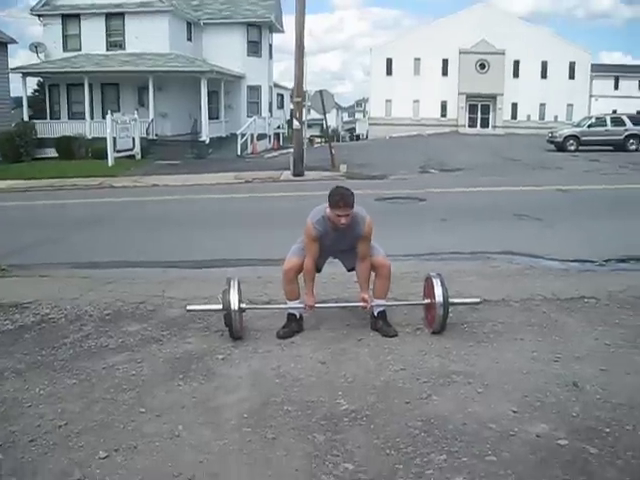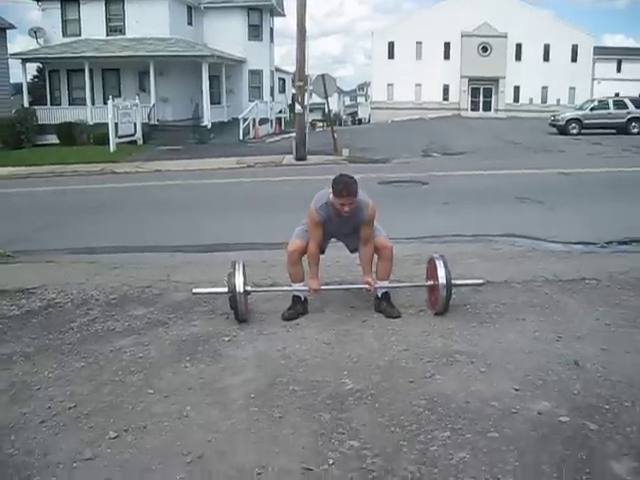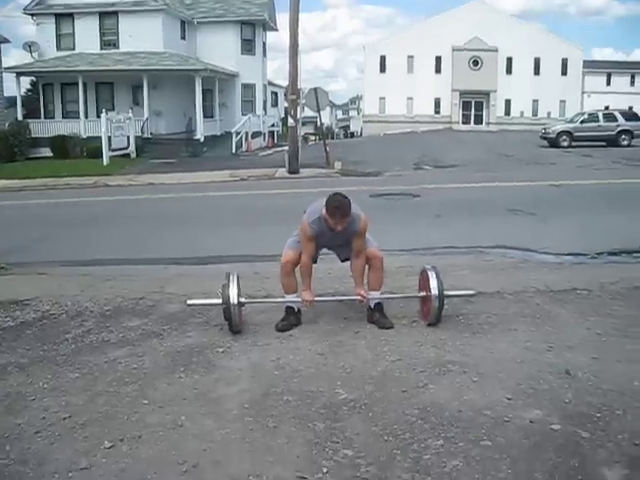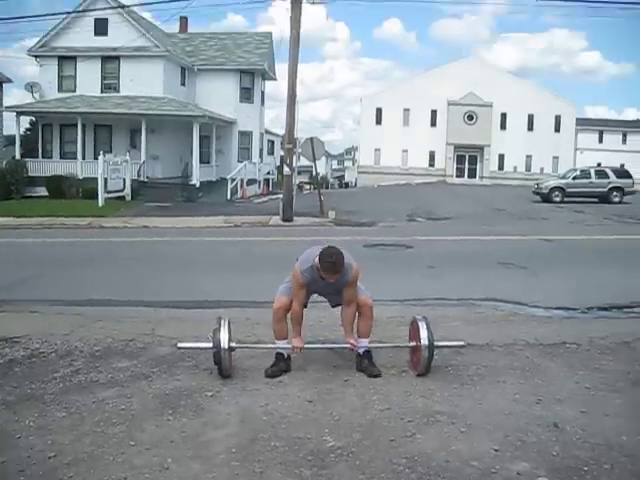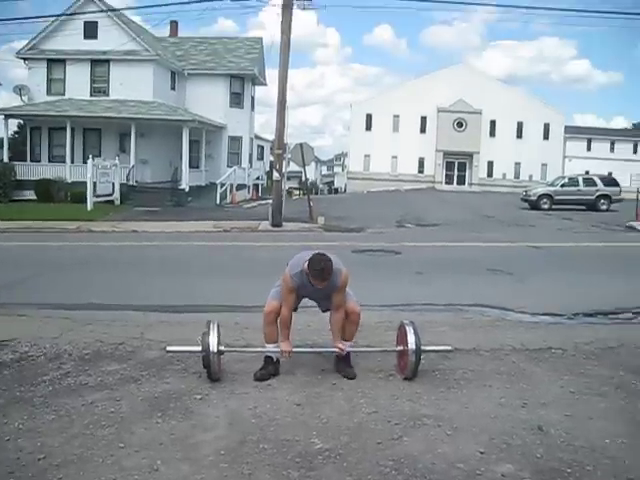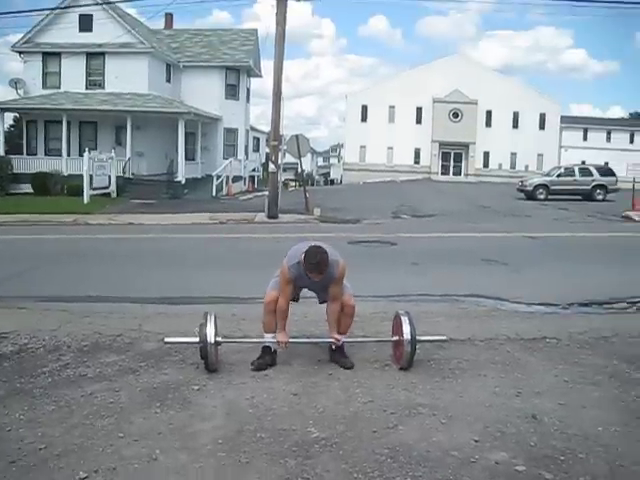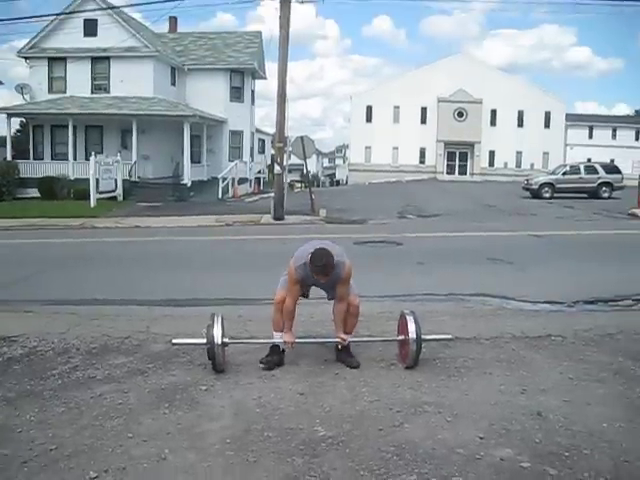
dt=0.1s
person 1, frame 1
left shoulder: (364, 223)
right shoulder: (314, 223)
left elbow: (363, 260)
right elbow: (310, 261)
left wrist: (364, 291)
right wrist: (309, 294)
left hip: (351, 246)
right hip: (316, 244)
left knee: (383, 266)
right knee: (289, 269)
left ankle: (379, 316)
right ankle: (294, 317)
person 1, frame 2
left shoulder: (367, 207)
right shoulder: (317, 208)
left elbow: (366, 243)
right elbow: (314, 245)
left wrist: (367, 274)
right wrist: (313, 278)
left hip: (354, 229)
right hip: (319, 228)
left knee: (386, 247)
right knee: (293, 251)
left ankle: (382, 298)
right ankle: (299, 300)
person 1, frame 3
left shoulder: (359, 221)
right shoulder: (310, 222)
left elbow: (358, 256)
right elbow: (306, 258)
left wrist: (359, 286)
right wrist: (306, 289)
left hip: (346, 239)
right hip: (312, 236)
left knee: (376, 257)
right knee: (286, 262)
left ankle: (375, 309)
right ankle: (292, 311)
person 1, frame 4
left shoulder: (351, 269)
right shoulder: (302, 270)
left elbow: (349, 305)
right elbow: (297, 305)
left wrist: (349, 336)
right wrist: (296, 336)
right hip: (303, 285)
left knee: (366, 305)
right knee: (279, 308)
left ankle: (364, 356)
right ankle: (282, 357)
person 1, frame 5
left shoulder: (341, 275)
right shoulder: (292, 274)
left elbow: (338, 310)
right elbow: (286, 310)
left wrist: (337, 340)
right wrist: (284, 340)
right hip: (296, 286)
left knee: (354, 311)
right knee: (270, 311)
left ankle: (342, 358)
right ankle: (271, 361)
person 1, frame 6
left shoulder: (338, 266)
right shoulder: (289, 266)
left elbow: (334, 301)
right elbow: (283, 301)
left wrist: (333, 331)
right wrist: (281, 331)
right hip: (294, 277)
left knee: (349, 305)
right knee: (270, 301)
left ankle: (336, 349)
right ankle: (269, 351)
person 1, frame 7
left shoulder: (344, 266)
right shoulder: (296, 267)
left elbow: (340, 301)
right elbow: (290, 301)
left wrist: (340, 331)
right wrist: (287, 332)
left hip: (334, 276)
right hip: (302, 271)
left knee: (353, 305)
right knee: (279, 301)
left ankle: (343, 348)
right ankle: (277, 350)
